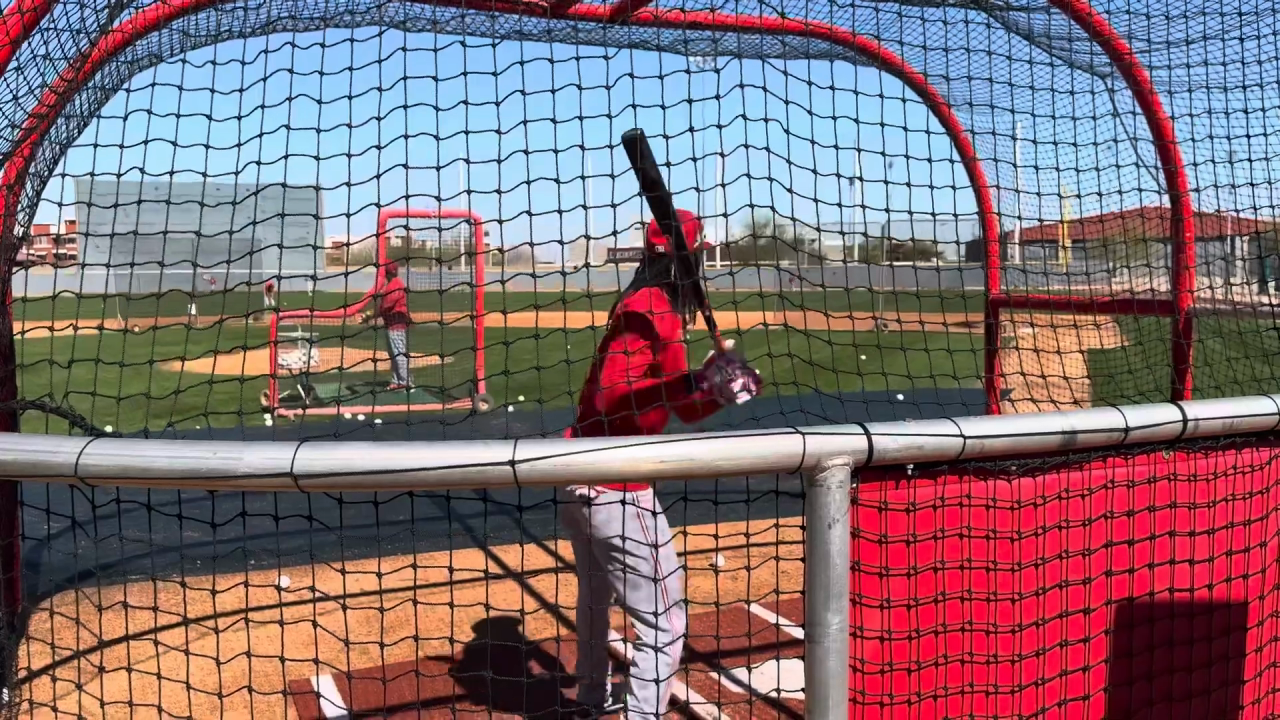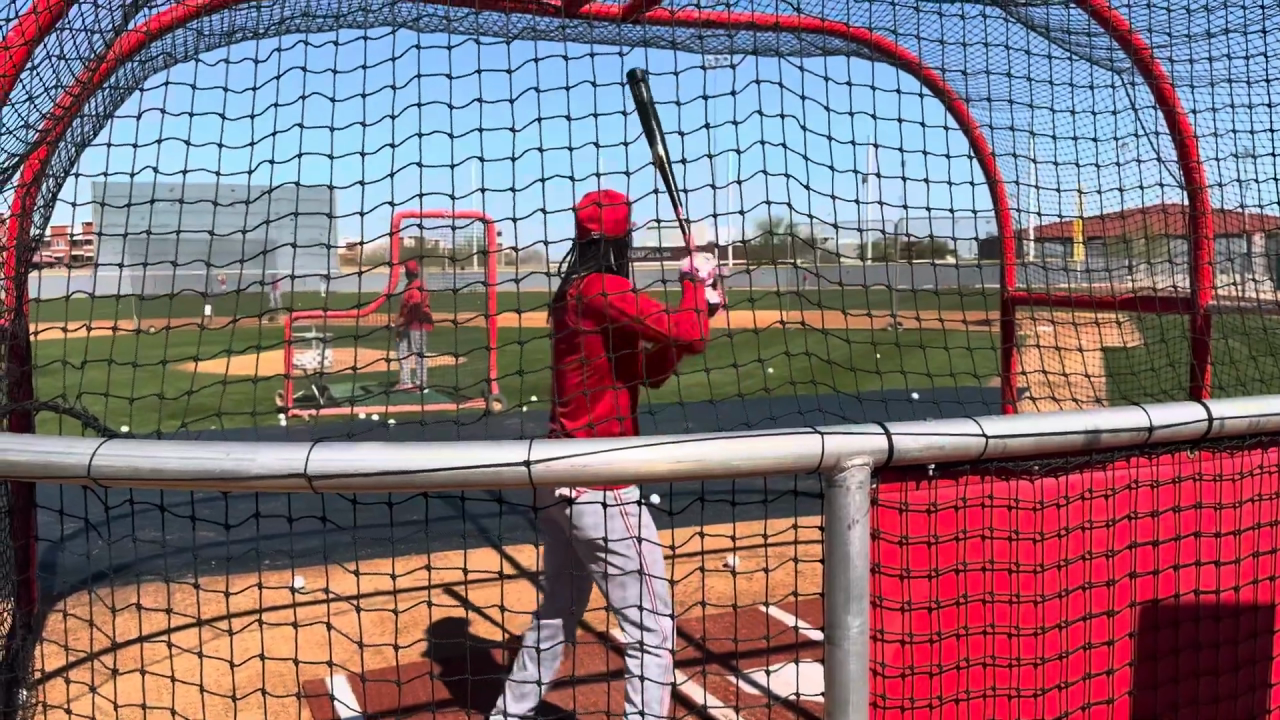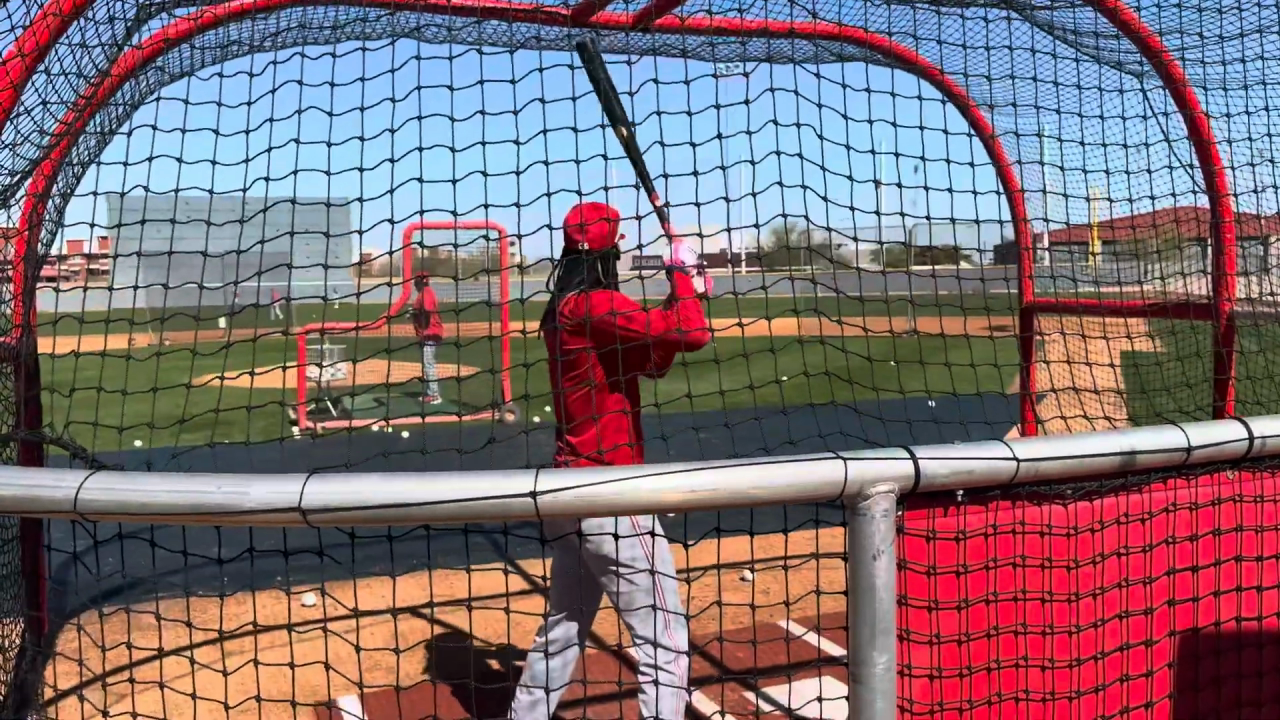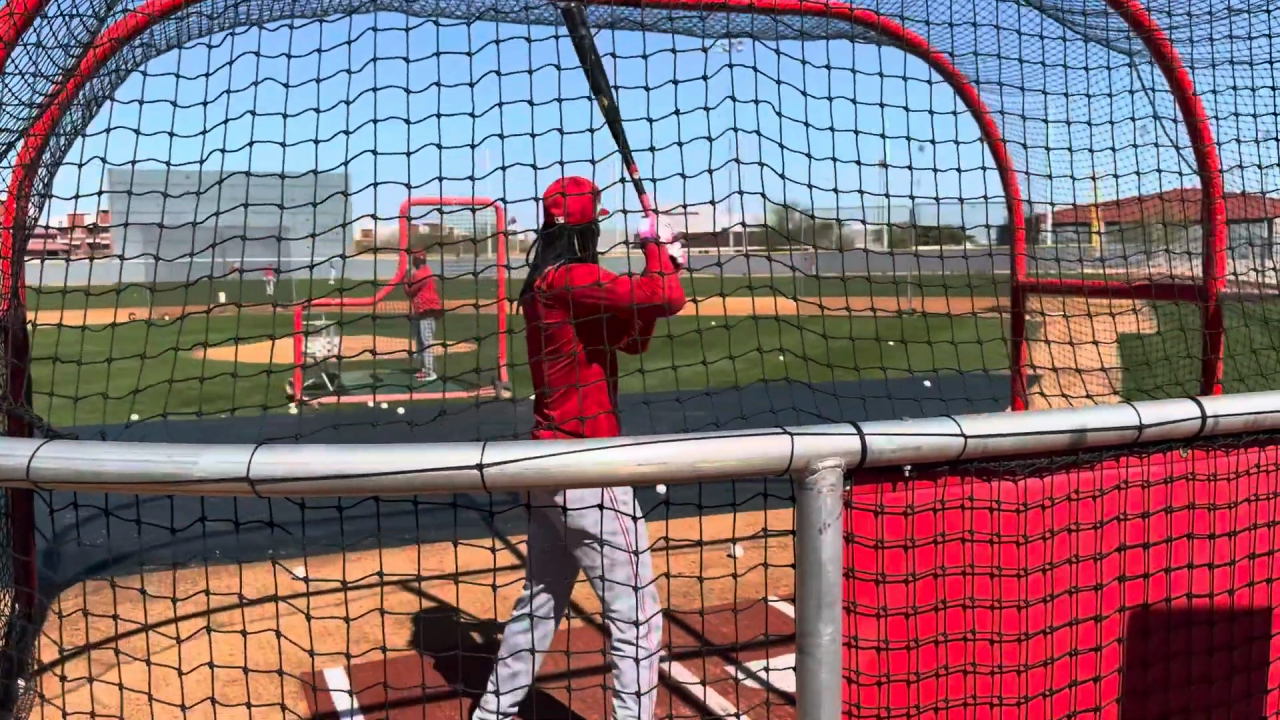
dt=1s
person 1, frame 1
left shoulder: (664, 312)
right shoulder: (648, 309)
left elbow: (685, 407)
right elbow: (611, 398)
left wrist: (720, 389)
right wrist: (693, 382)
left hip: (583, 480)
right hip: (615, 487)
left knee: (596, 596)
right knee: (663, 624)
person 1, frame 2
left shoulder: (572, 295)
right shoulder: (604, 291)
left elbow: (650, 371)
right elbow: (689, 337)
left wrist: (697, 306)
right wrist: (694, 281)
left hip: (560, 479)
right hip: (597, 485)
left knee: (558, 609)
right knee: (651, 624)
person 1, frame 3
left shoulder: (564, 309)
right shoulder: (597, 305)
left elbow: (652, 360)
right elbow: (693, 334)
left wrist: (680, 296)
right wrist: (680, 271)
left knee: (563, 629)
right knee: (665, 640)
person 1, frame 4
left shoulder: (543, 284)
right shoulder: (572, 279)
left elbow: (632, 337)
right elbow: (668, 299)
left wrist: (658, 265)
right wrist: (654, 243)
left knee: (540, 603)
right knee: (637, 617)
